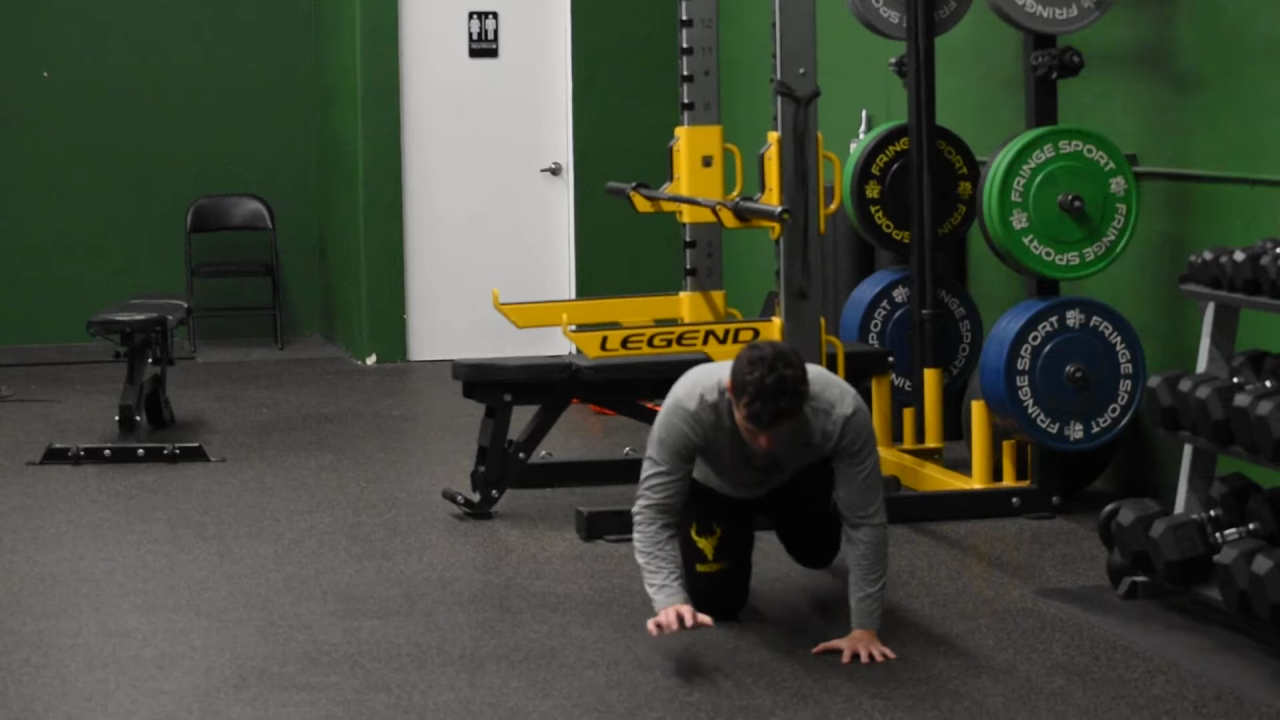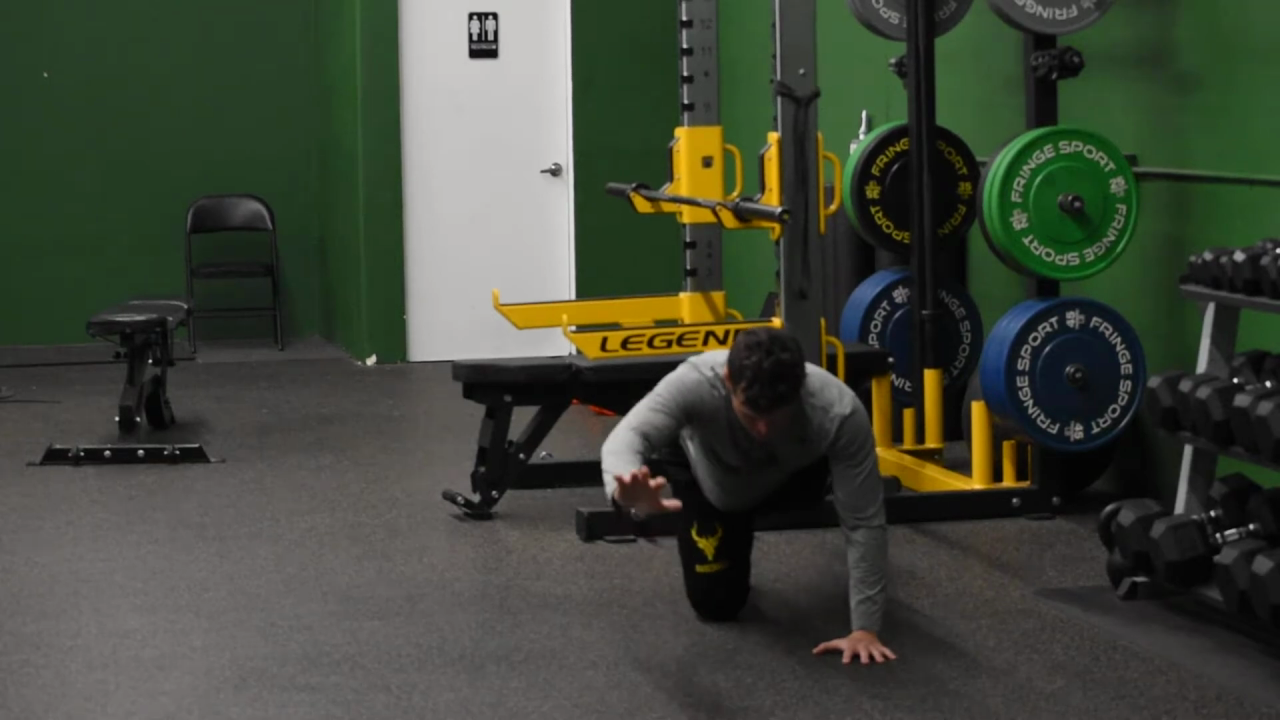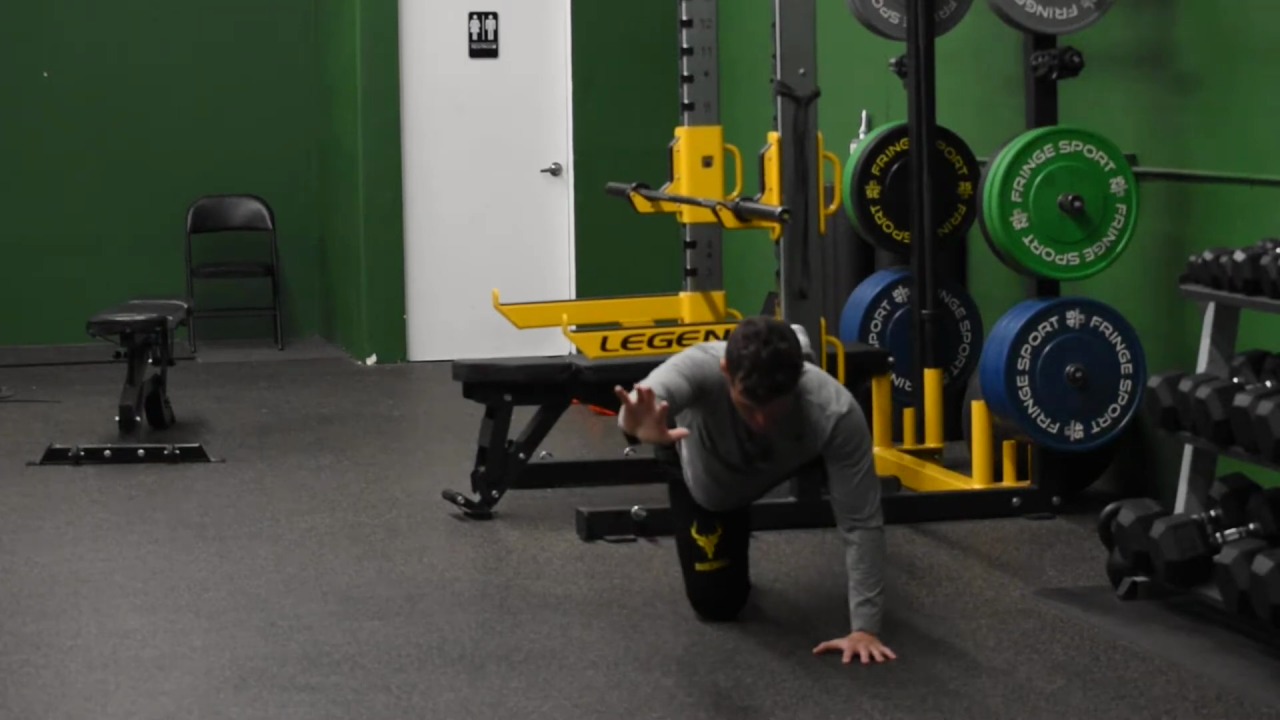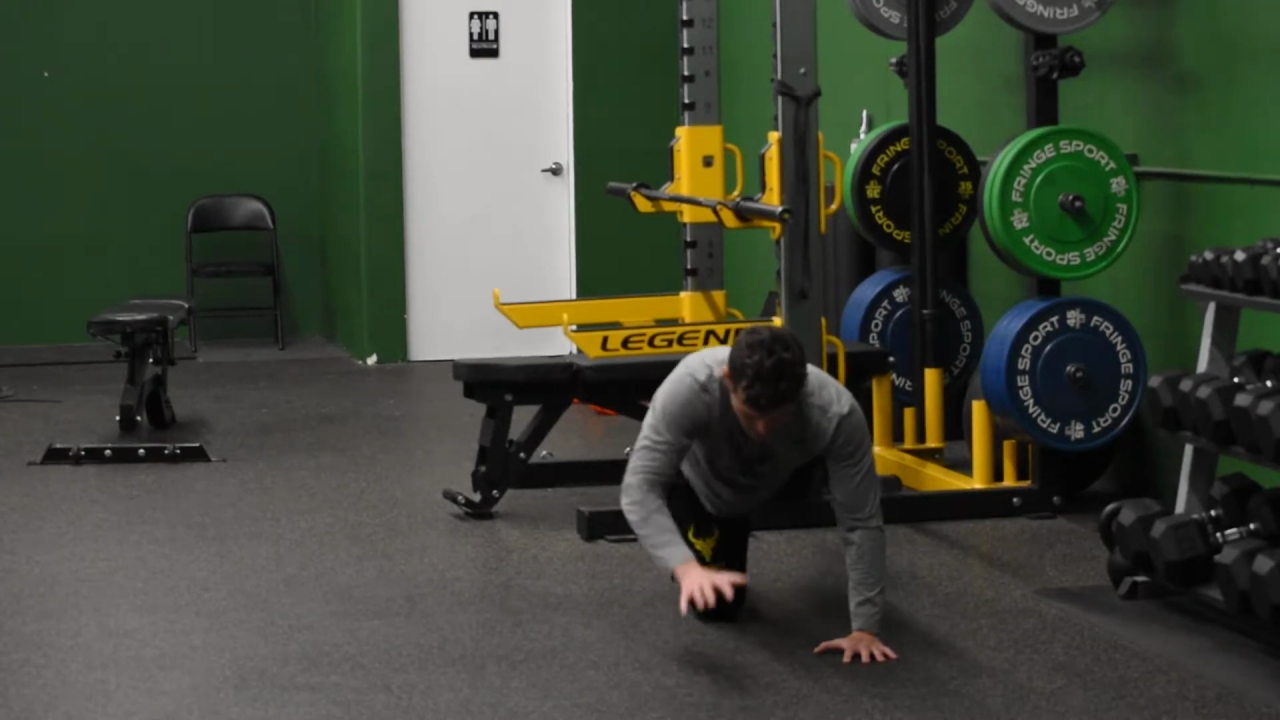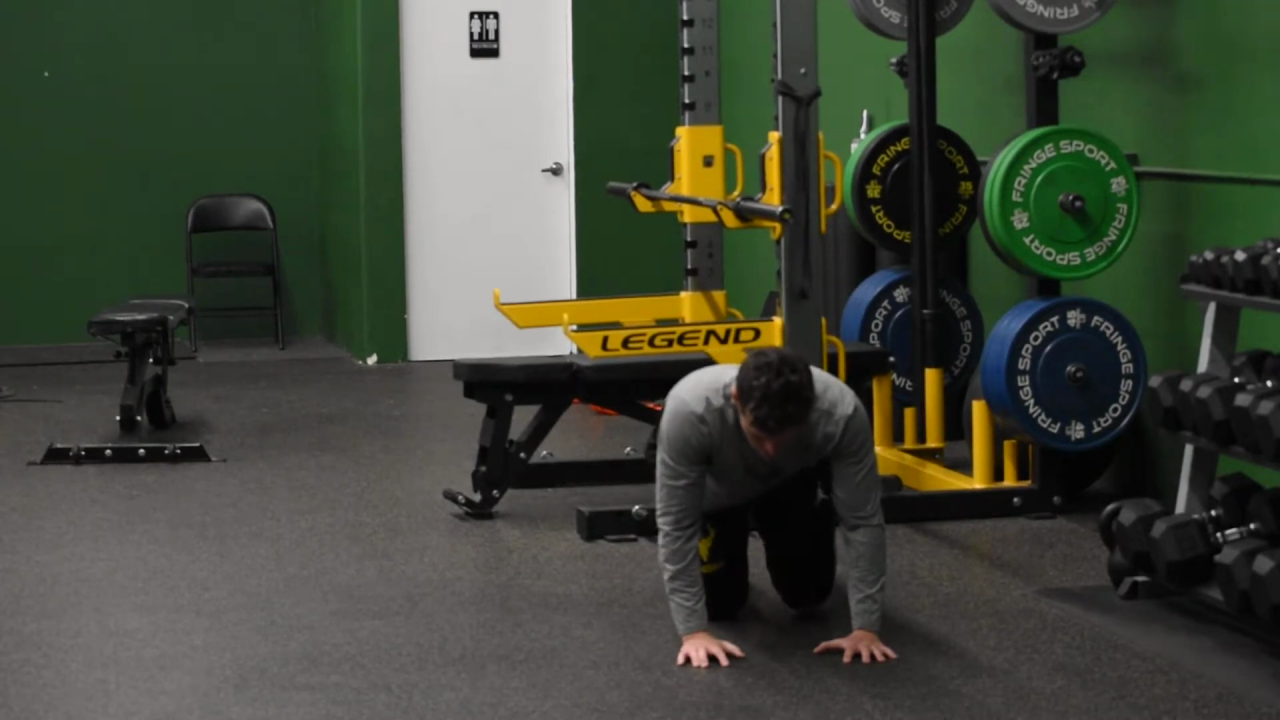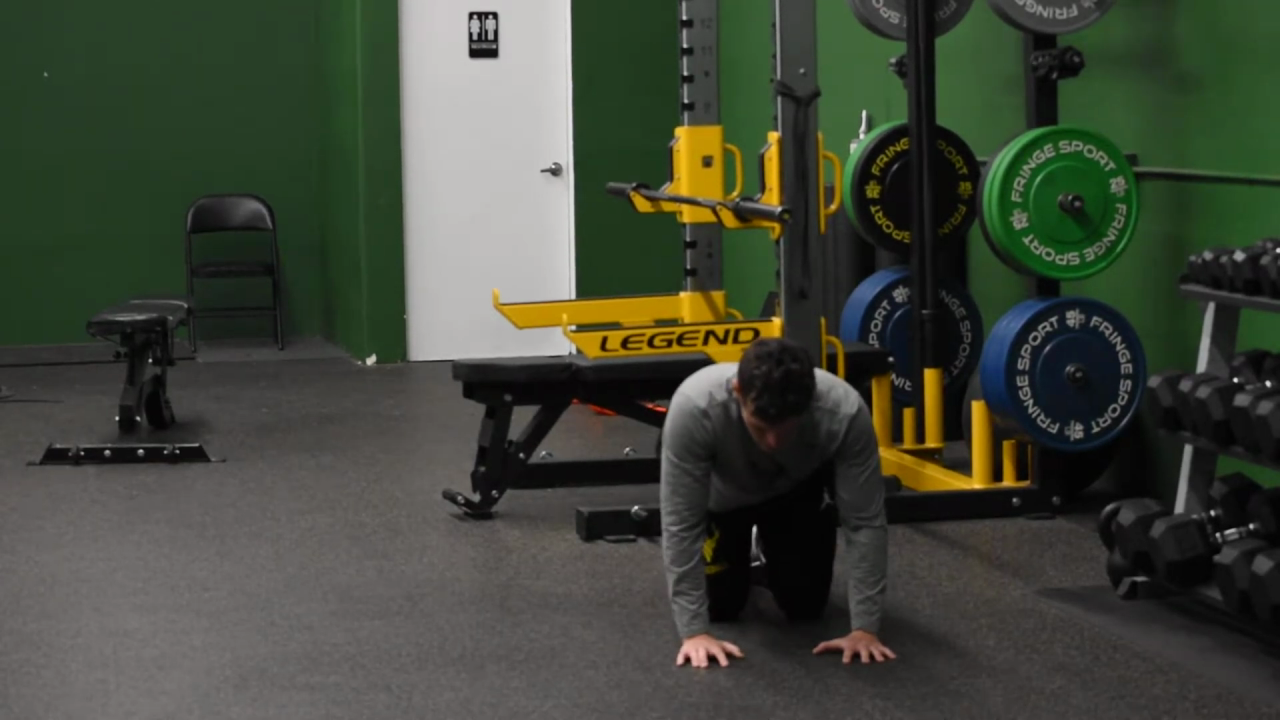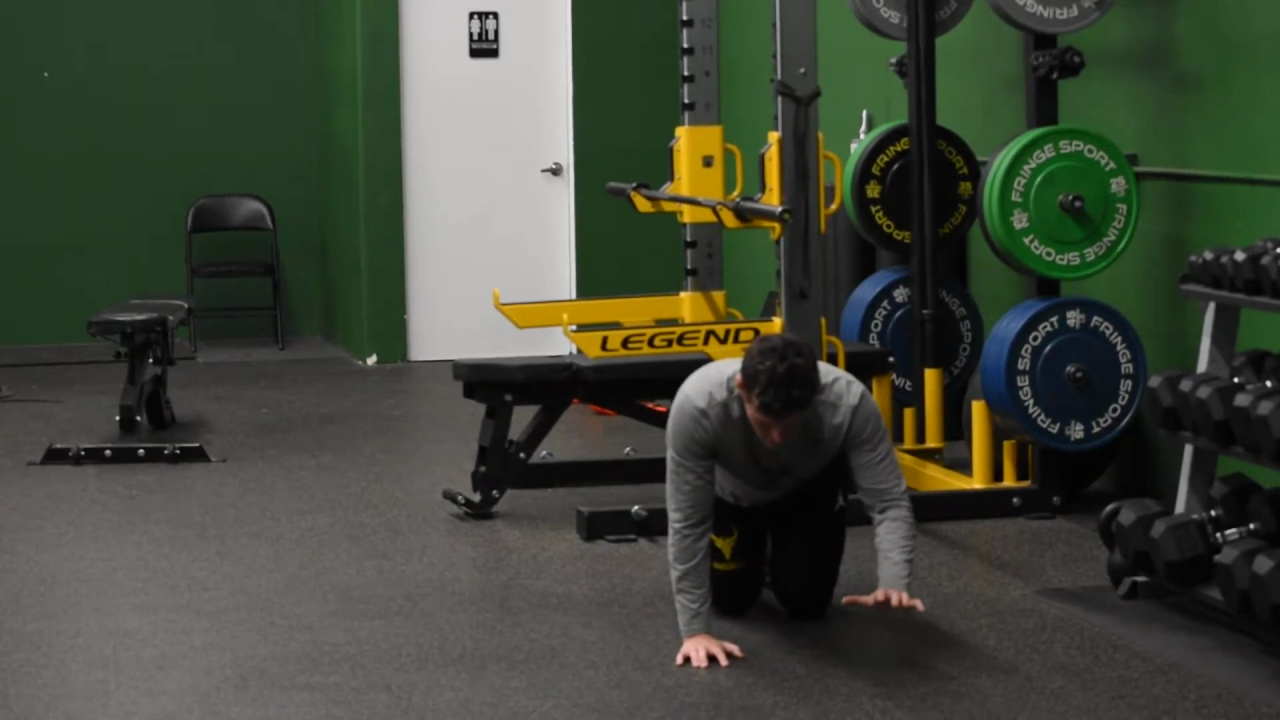
dt=0.5s
person 1, frame 1
left shoulder: (842, 412)
right shoulder: (690, 404)
left elbow: (866, 521)
right elbow: (653, 511)
left wrist: (864, 628)
right wrist: (670, 599)
left knee: (817, 555)
right knee: (717, 602)
person 1, frame 2
left shoulder: (839, 413)
right shoulder: (697, 382)
left elbow: (864, 522)
right elbow: (627, 437)
left wrist: (865, 628)
right wrist: (626, 491)
right hip: (707, 474)
right knee: (716, 603)
person 1, frame 3
left shoulder: (835, 412)
right shoulder: (702, 366)
left elbow: (861, 522)
right elbow: (652, 395)
left wrist: (865, 628)
right wrist: (638, 424)
left hip: (785, 462)
right hip: (703, 467)
right knee: (717, 603)
person 1, frame 4
left shoulder: (836, 412)
right shoulder: (692, 385)
left elbow: (861, 522)
right elbow: (640, 489)
left wrist: (864, 628)
right wrist: (684, 567)
left hip: (782, 472)
right hip: (700, 480)
right knee: (718, 603)
person 1, frame 5
left shoulder: (840, 413)
right shoulder: (690, 410)
left elbow: (862, 521)
right elbow: (676, 525)
left wrist: (865, 628)
right wrist: (693, 630)
left knee: (806, 594)
right knee: (720, 603)
person 1, frame 6
left shoulder: (845, 413)
right shoulder: (694, 407)
left elbow: (865, 523)
right elbow: (681, 523)
left wrist: (865, 627)
right wrist: (693, 631)
left hip: (799, 489)
right hip: (720, 492)
left knee: (804, 605)
right knee: (721, 605)
left ankle: (771, 552)
person 1, frame 7
left shoulder: (848, 402)
right shoulder: (697, 404)
left elbow: (890, 501)
right elbow: (686, 520)
left wrist: (893, 584)
right wrist: (694, 630)
right hip: (730, 487)
left knee: (806, 604)
right knee: (731, 600)
left ankle: (778, 551)
